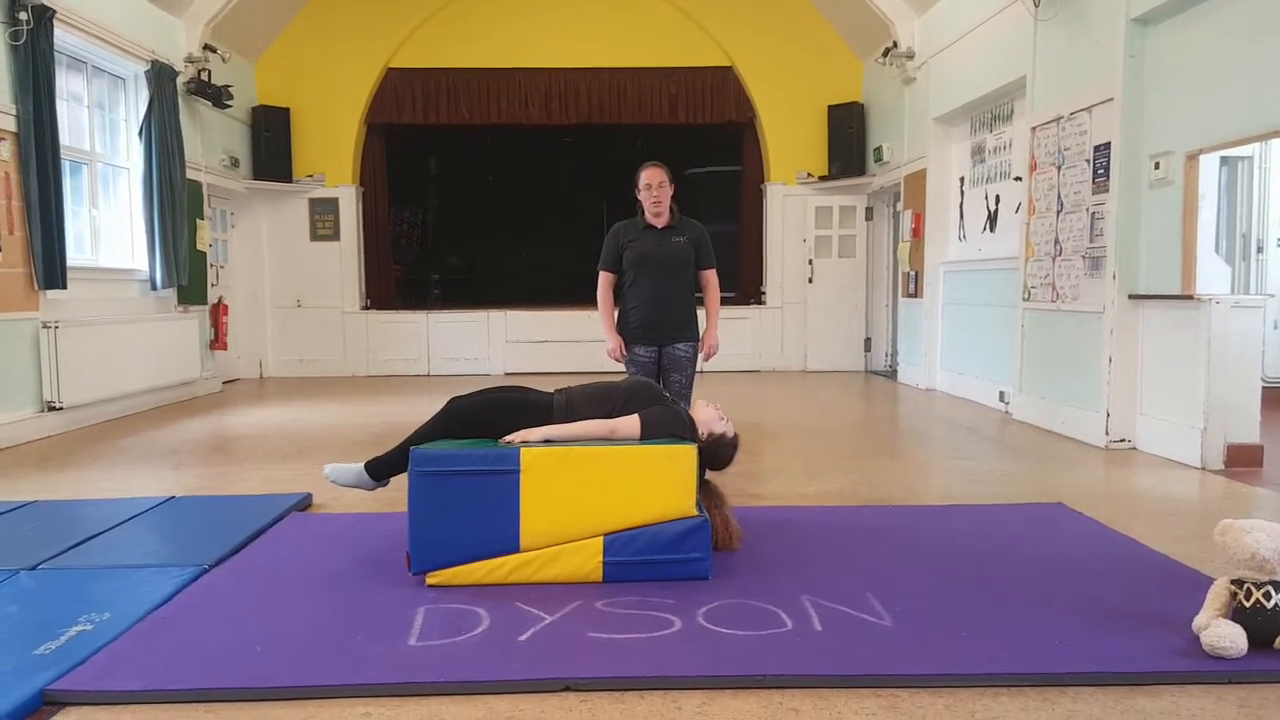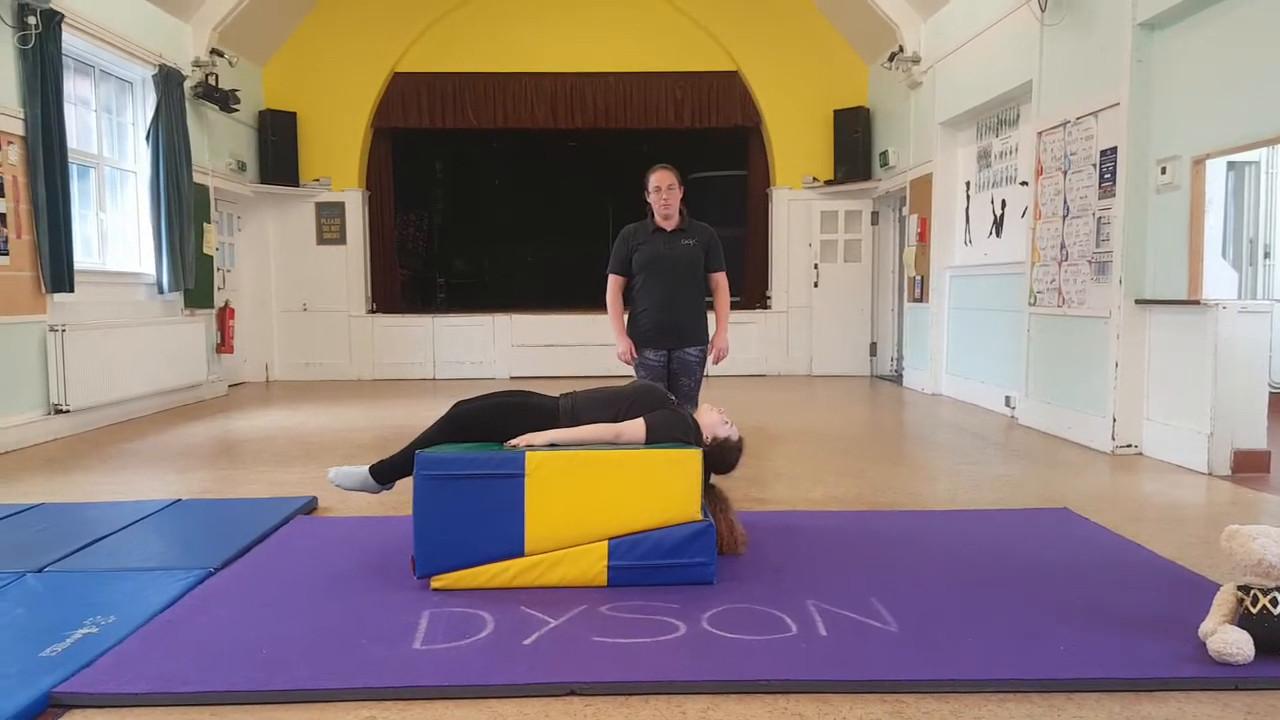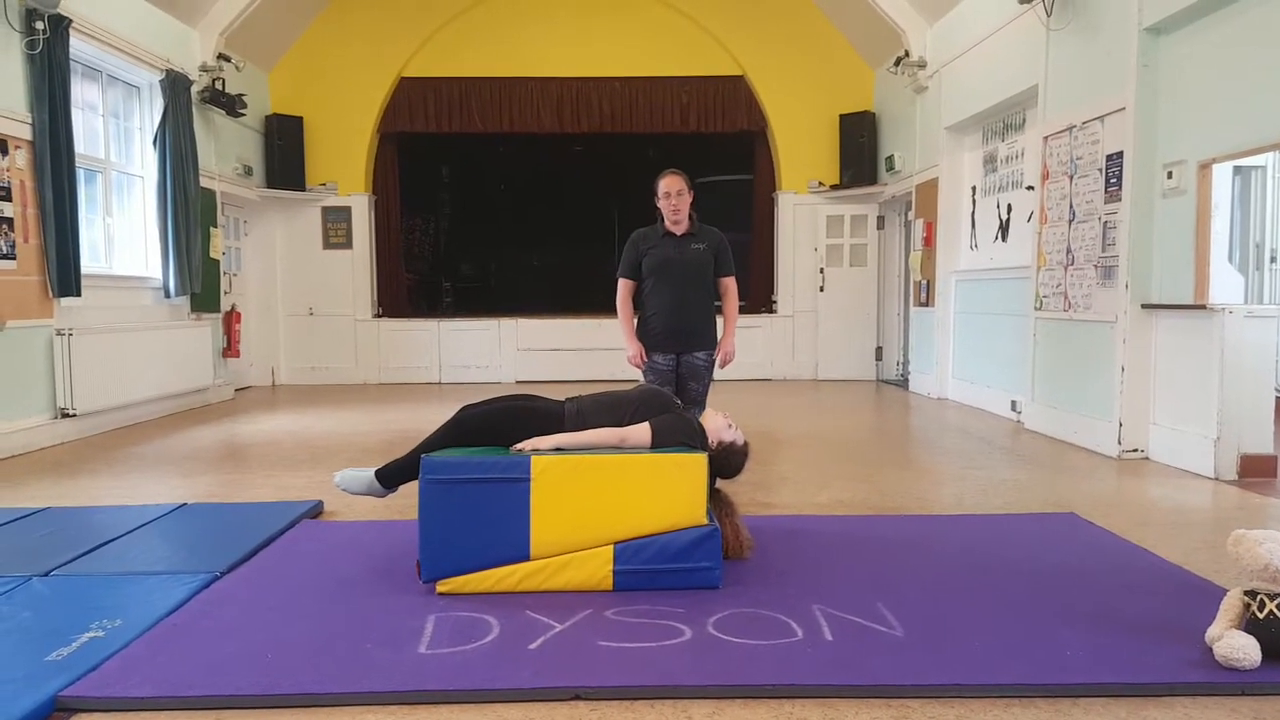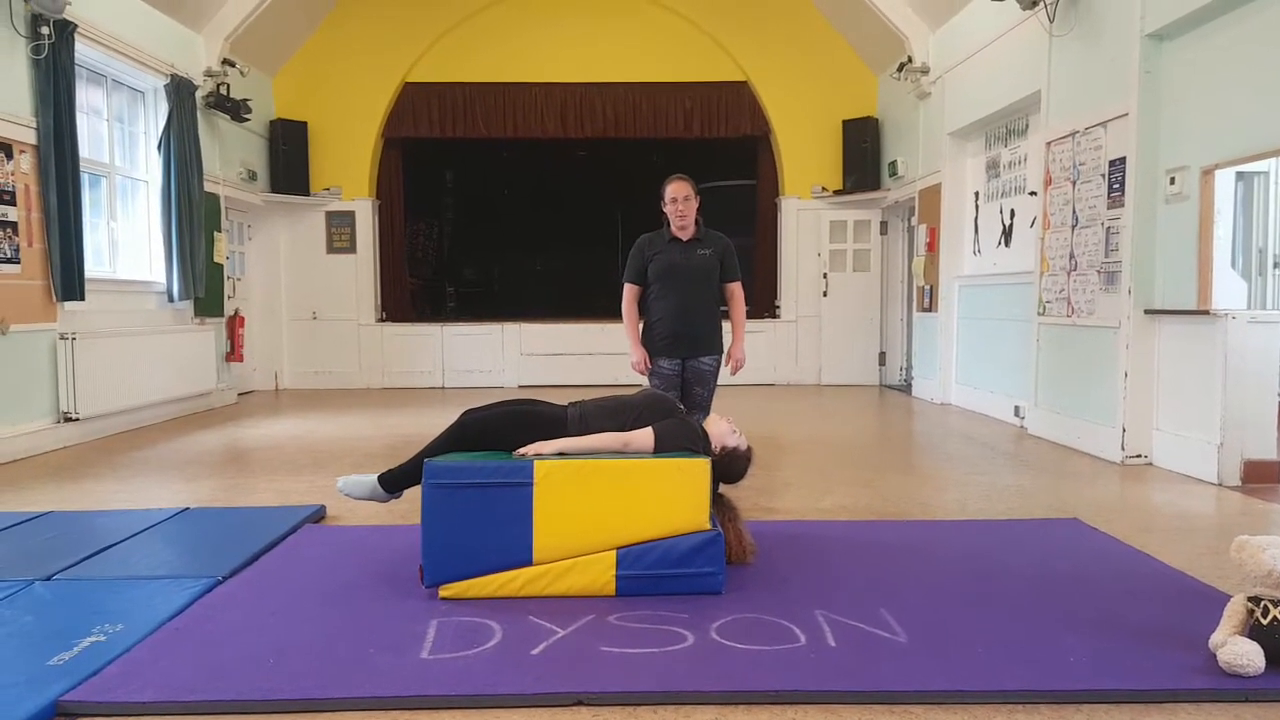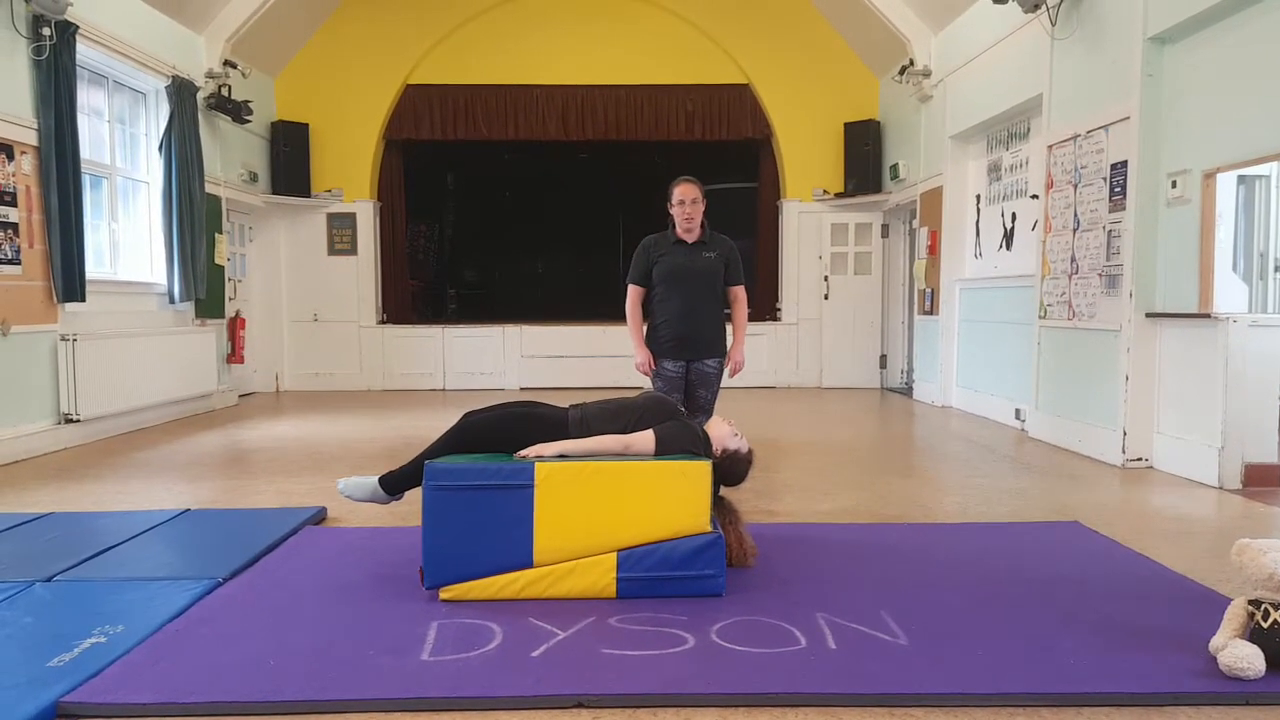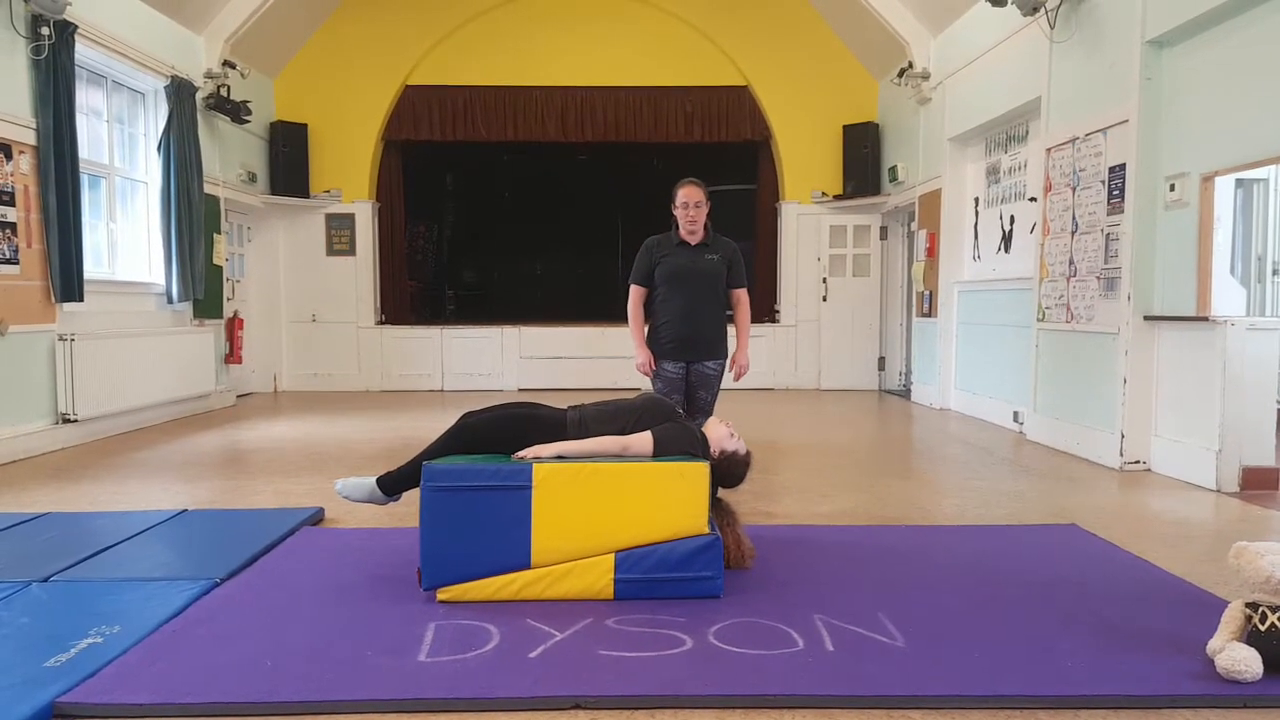
dt=0.4s
person 1, frame 1
left shoulder: (675, 424)
right shoulder: (673, 412)
left elbow: (610, 429)
left wrist: (542, 433)
left hip: (550, 417)
right hip: (552, 404)
left knee: (457, 418)
right knee: (457, 408)
left ankle: (375, 472)
right ankle: (380, 468)
person 1, frame 2
left shoulder: (680, 427)
right shoulder: (677, 414)
left elbow: (615, 433)
left wrist: (546, 436)
left hip: (555, 421)
right hip: (557, 408)
left knee: (461, 422)
right knee: (463, 412)
left ankle: (379, 475)
right ankle: (383, 471)
person 1, frame 3
left shoulder: (688, 437)
right shoulder: (684, 427)
left elbow: (622, 438)
left wrist: (552, 441)
left hip: (565, 430)
right hip: (564, 415)
left knee: (469, 425)
right knee: (470, 417)
left ankle: (385, 480)
right ankle: (393, 478)
person 1, frame 4
left shoulder: (689, 437)
right shoulder: (687, 425)
left elbow: (624, 442)
left wrist: (555, 446)
left hip: (563, 430)
right hip: (566, 417)
left knee: (469, 431)
right knee: (471, 420)
left ankle: (387, 484)
right ankle: (391, 482)
person 1, frame 5
left shoulder: (690, 439)
right shoulder: (687, 427)
left elbow: (626, 444)
left wrist: (556, 448)
left hip: (565, 433)
right hip: (567, 419)
left knee: (469, 433)
right knee: (472, 421)
left ankle: (388, 486)
right ankle: (393, 484)
person 1, frame 6
left shoulder: (688, 442)
right shoulder: (686, 428)
left elbow: (623, 446)
left wrist: (554, 449)
left hip: (562, 434)
right hip: (566, 420)
left knee: (468, 434)
right knee: (471, 422)
left ankle: (386, 486)
right ankle: (391, 484)
person 2, frame 1
left shoulder: (694, 231)
right shoulder: (621, 233)
left elbow: (709, 282)
right elbow: (605, 286)
left wrist: (711, 329)
right wrist: (610, 333)
left hip: (682, 337)
right hip: (637, 338)
left knee: (679, 406)
person 2, frame 2
left shoulder: (703, 235)
right shoulder: (631, 236)
left elbow: (719, 285)
right elbow: (614, 289)
left wrist: (721, 332)
right wrist: (620, 336)
left hip: (691, 341)
right hip: (647, 341)
left knee: (686, 409)
person 2, frame 3
left shoulder: (713, 239)
right shoulder: (641, 240)
left elbow: (728, 289)
right elbow: (624, 293)
left wrist: (728, 336)
right wrist: (630, 339)
left hip: (700, 345)
right hip: (655, 345)
left knee: (693, 414)
person 2, frame 4
left shoulder: (719, 244)
right shoulder: (646, 245)
left elbow: (734, 294)
right elbow: (630, 298)
left wrist: (738, 342)
right wrist: (634, 345)
left hip: (705, 350)
right hip: (661, 350)
left knee: (698, 419)
person 2, frame 5
left shoulder: (724, 247)
right shoulder: (651, 246)
left elbow: (737, 298)
right elbow: (634, 299)
left wrist: (738, 344)
right wrist: (639, 346)
left hip: (709, 352)
right hip: (665, 352)
left knee: (701, 421)
person 2, frame 6
left shoulder: (726, 249)
right shoulder: (654, 247)
left elbow: (740, 301)
right elbow: (635, 299)
left wrist: (742, 349)
right wrist: (640, 347)
left hip: (710, 354)
right hip: (665, 353)
left knee: (701, 423)
